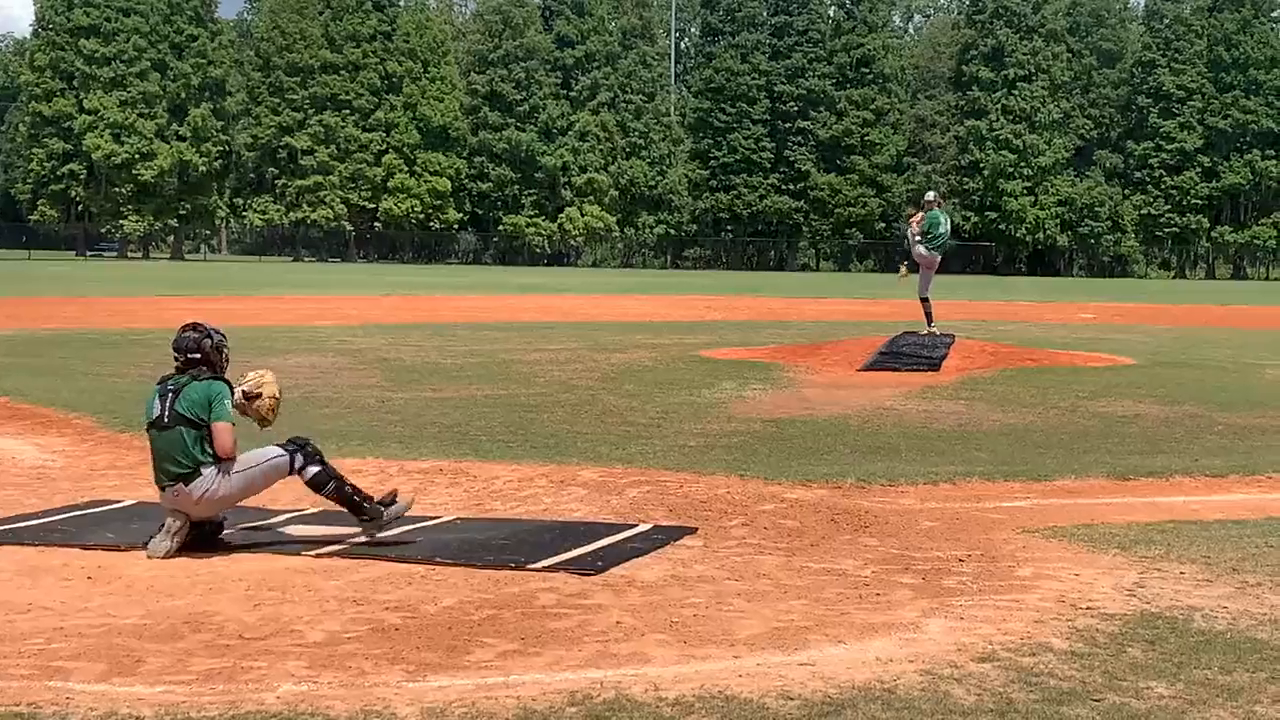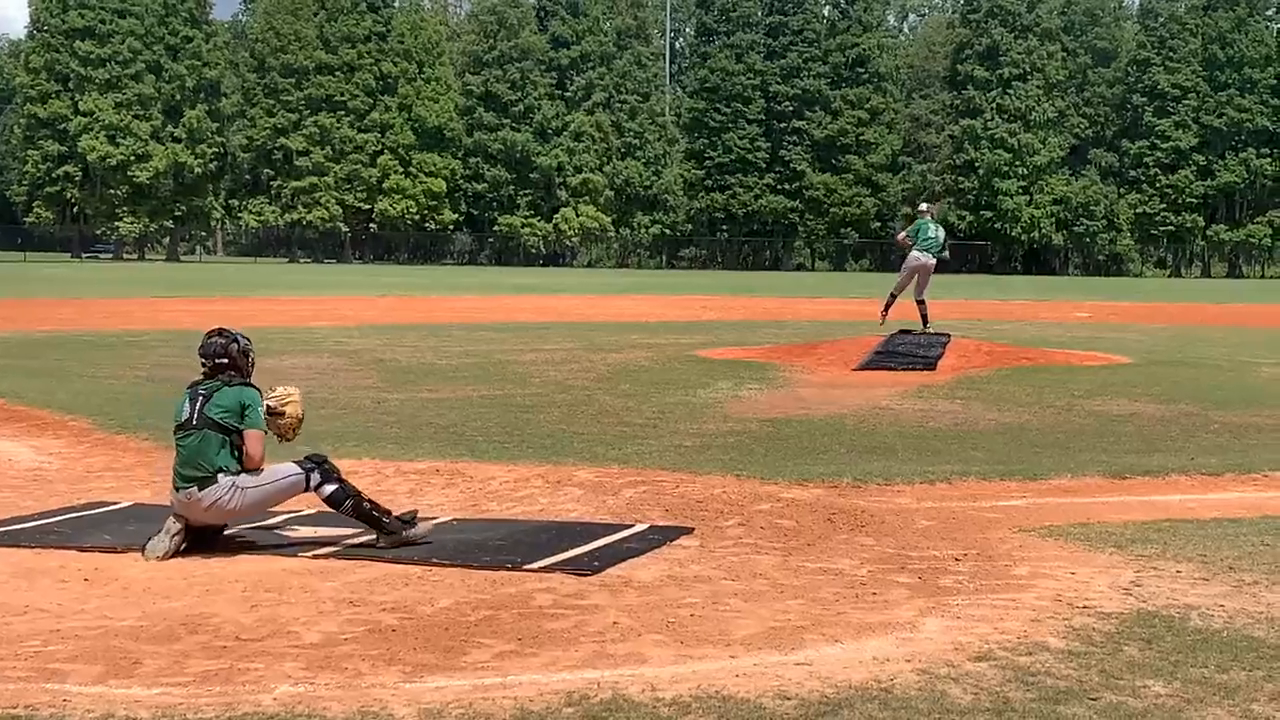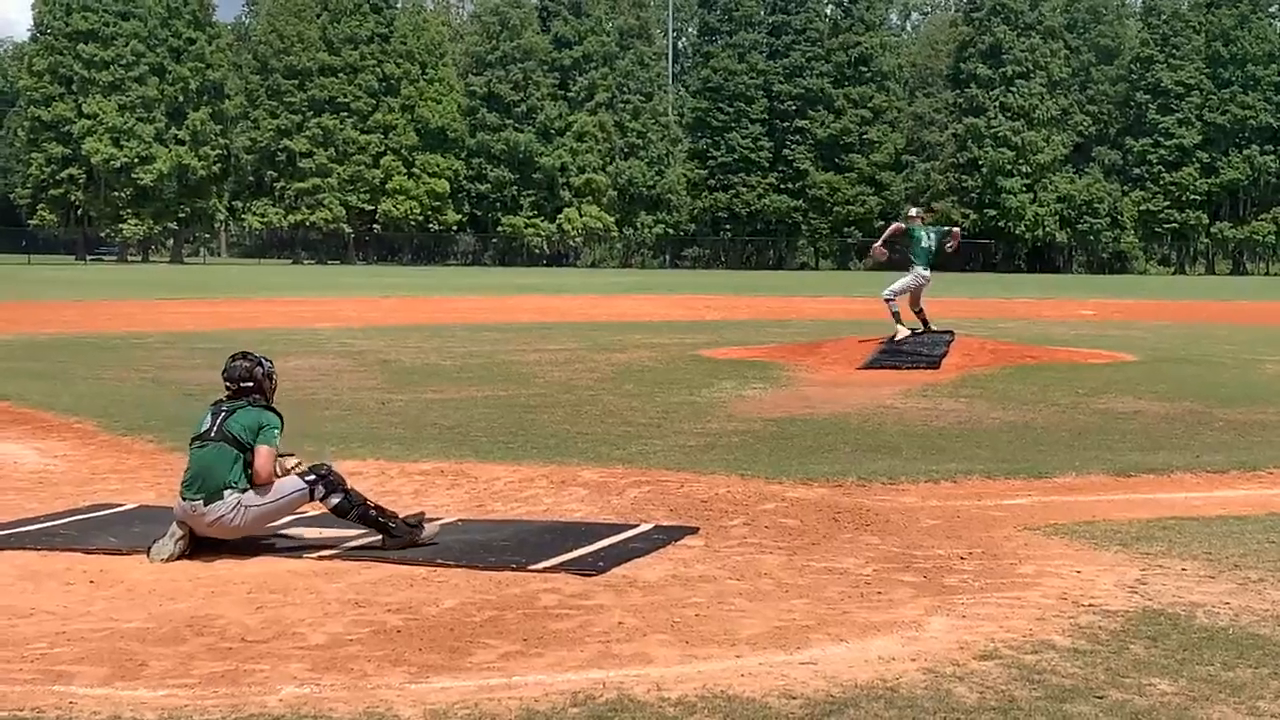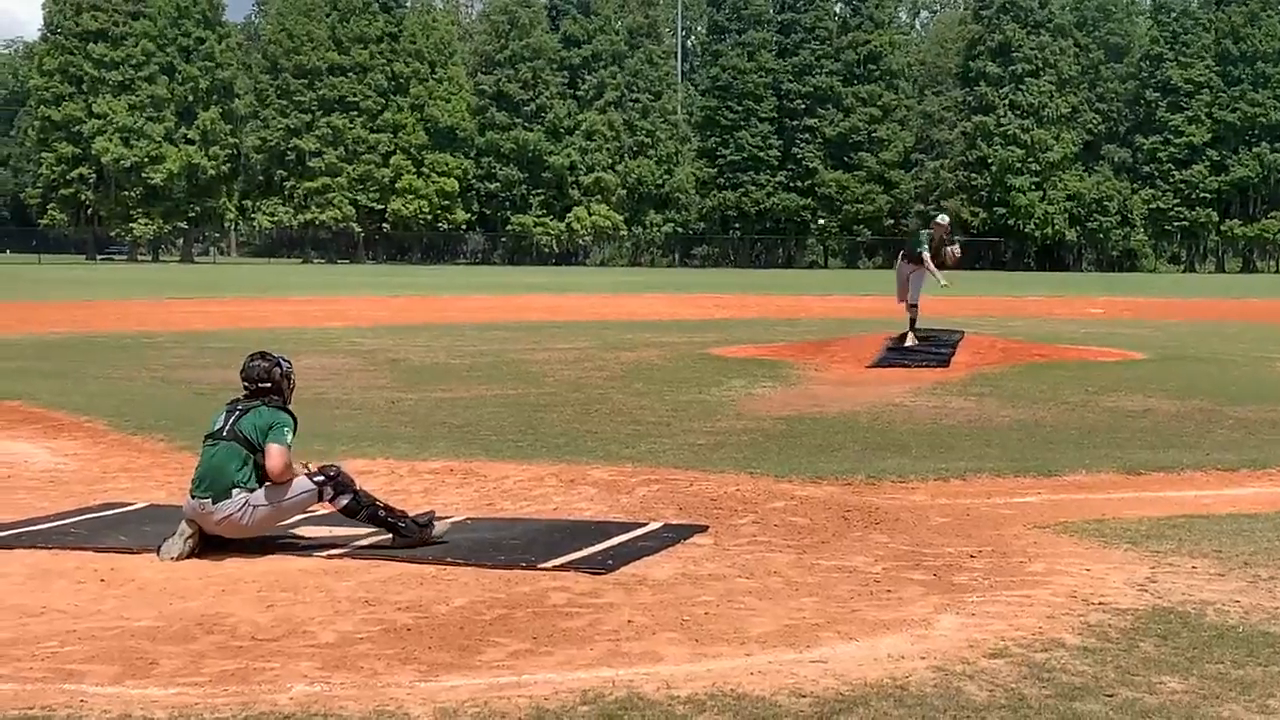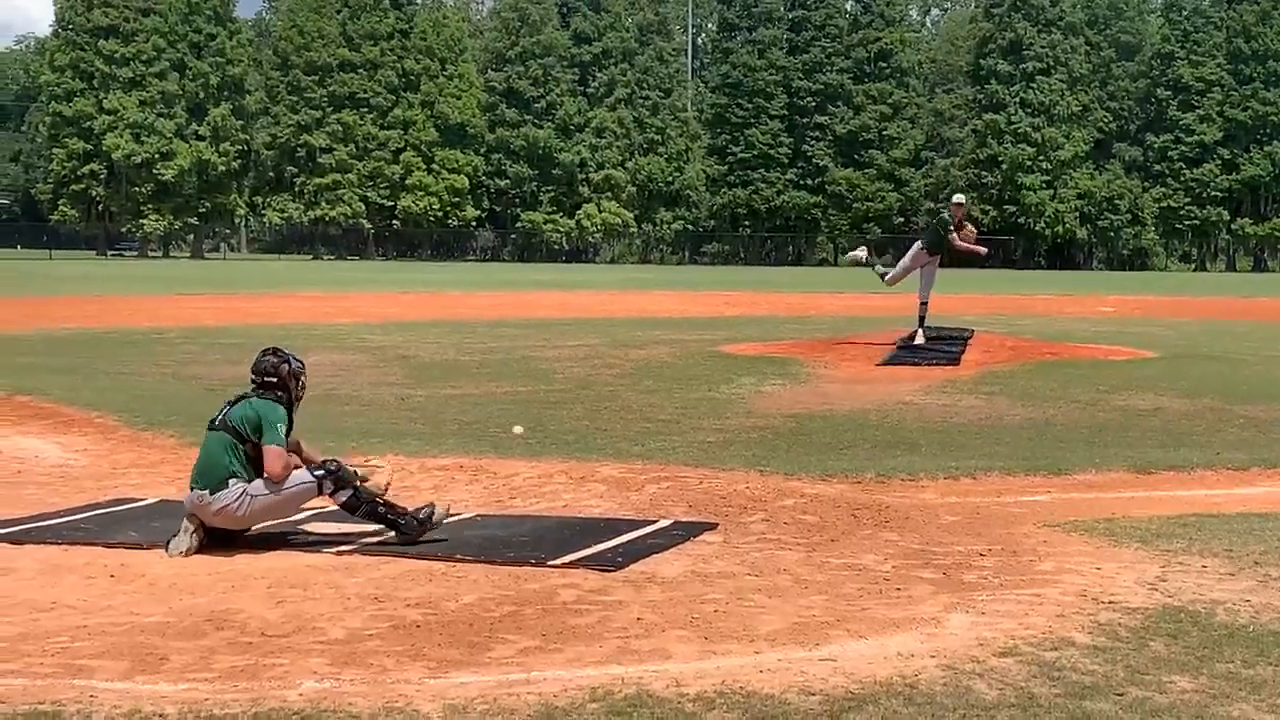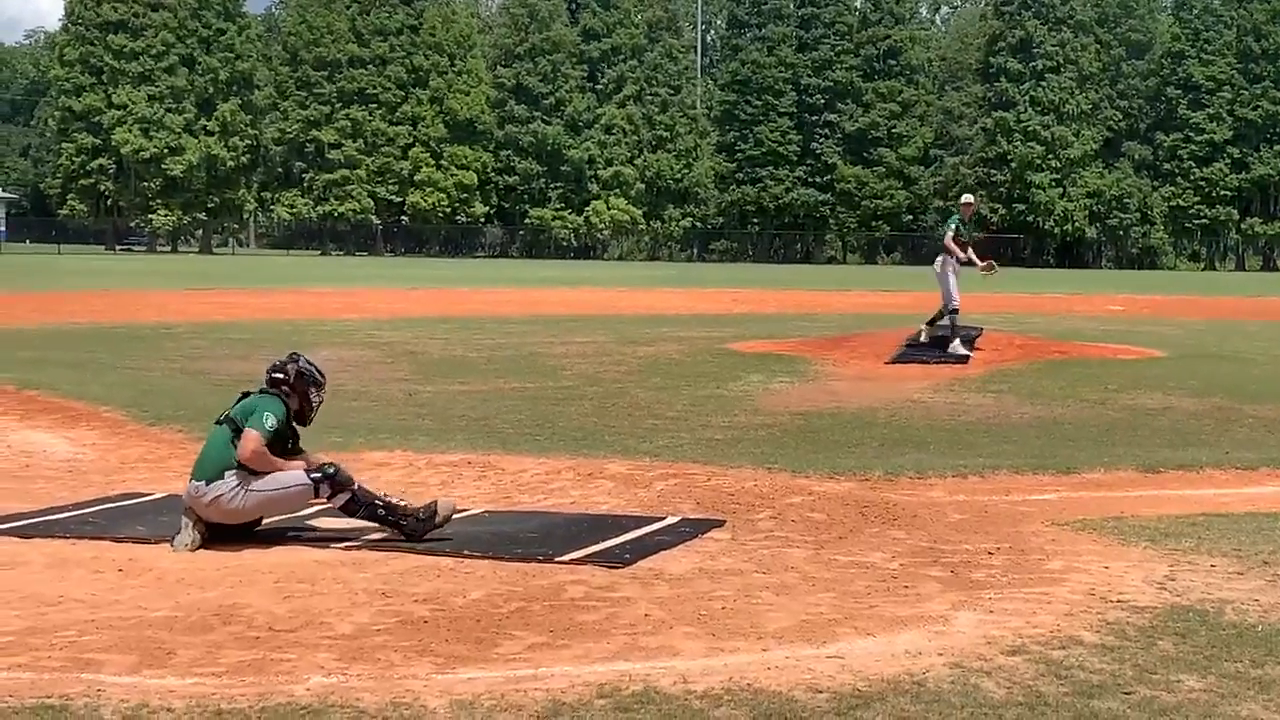
dt=0.3s
person 1, frame 1
left shoulder: (158, 392)
right shoulder: (213, 386)
right elbow: (225, 449)
left hip: (172, 497)
right hip: (206, 486)
left knee: (210, 524)
right knee: (298, 451)
left ankle: (179, 527)
right ankle: (371, 512)
person 1, frame 2
left shoulder: (190, 394)
right shoulder: (245, 393)
right elbow: (255, 457)
left hip: (183, 500)
right hip: (219, 494)
left knee: (211, 528)
right knee: (316, 470)
left ankle: (182, 529)
right ankle: (389, 527)
person 1, frame 3
left shoulder: (213, 412)
right shoulder: (265, 416)
right elbow: (263, 473)
left wrist: (277, 463)
right wrist: (280, 472)
left hip: (190, 511)
right hip: (225, 513)
right knee: (321, 478)
left ankle: (184, 531)
right ankle: (395, 529)
person 1, frame 4
left shoulder: (229, 411)
right shoulder: (279, 417)
right elbow: (276, 469)
left wrist: (291, 471)
right wrist: (294, 474)
left hip: (198, 509)
right hip: (233, 512)
right knee: (330, 480)
left ankle: (196, 529)
right ankle: (405, 527)
person 1, frame 5
left shoulder: (243, 403)
right shoulder: (270, 409)
left elbow: (296, 450)
right elbow: (274, 468)
right wrist: (295, 462)
left hip: (203, 501)
right hip: (231, 499)
right knee: (332, 475)
left ankle: (202, 527)
right ankle: (406, 523)
person 1, frame 6
left shoulder: (283, 421)
right shoulder: (272, 405)
left elbow: (311, 463)
right elbow: (248, 453)
right wrist: (286, 466)
left hip: (200, 495)
right hip: (226, 493)
left knee: (252, 517)
right knee: (329, 479)
left ankle: (202, 524)
right ankle: (410, 522)
